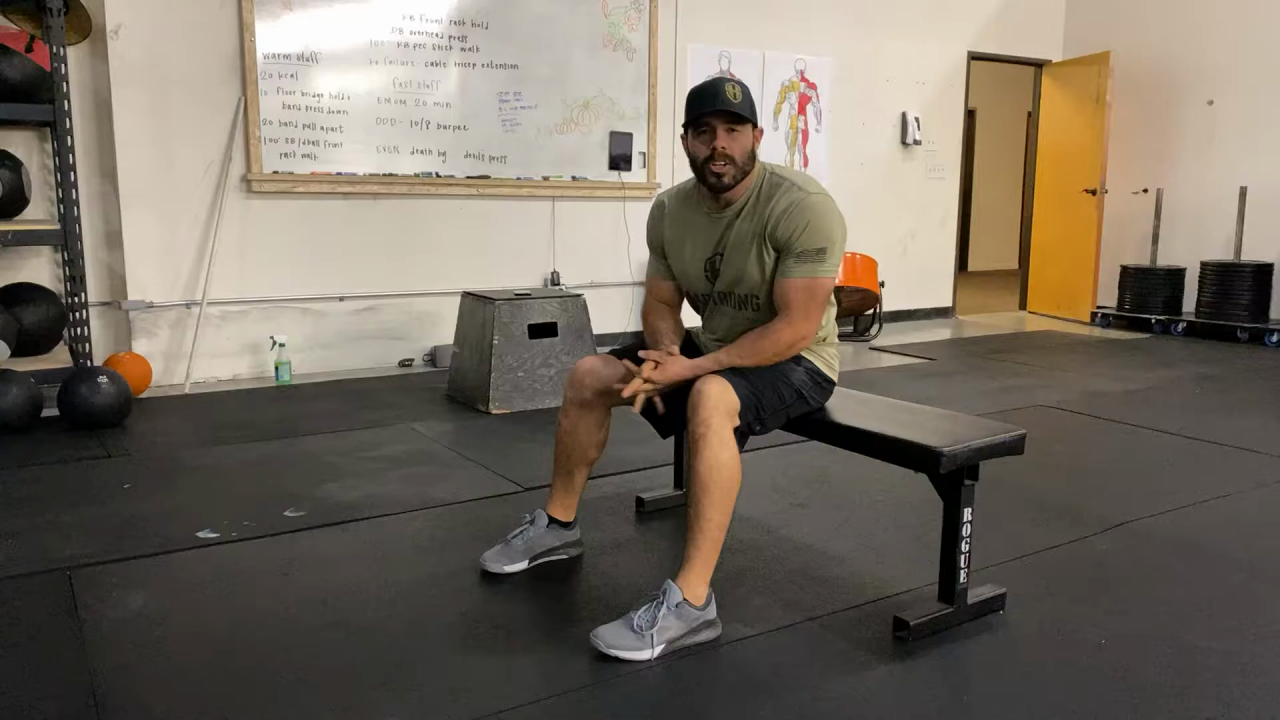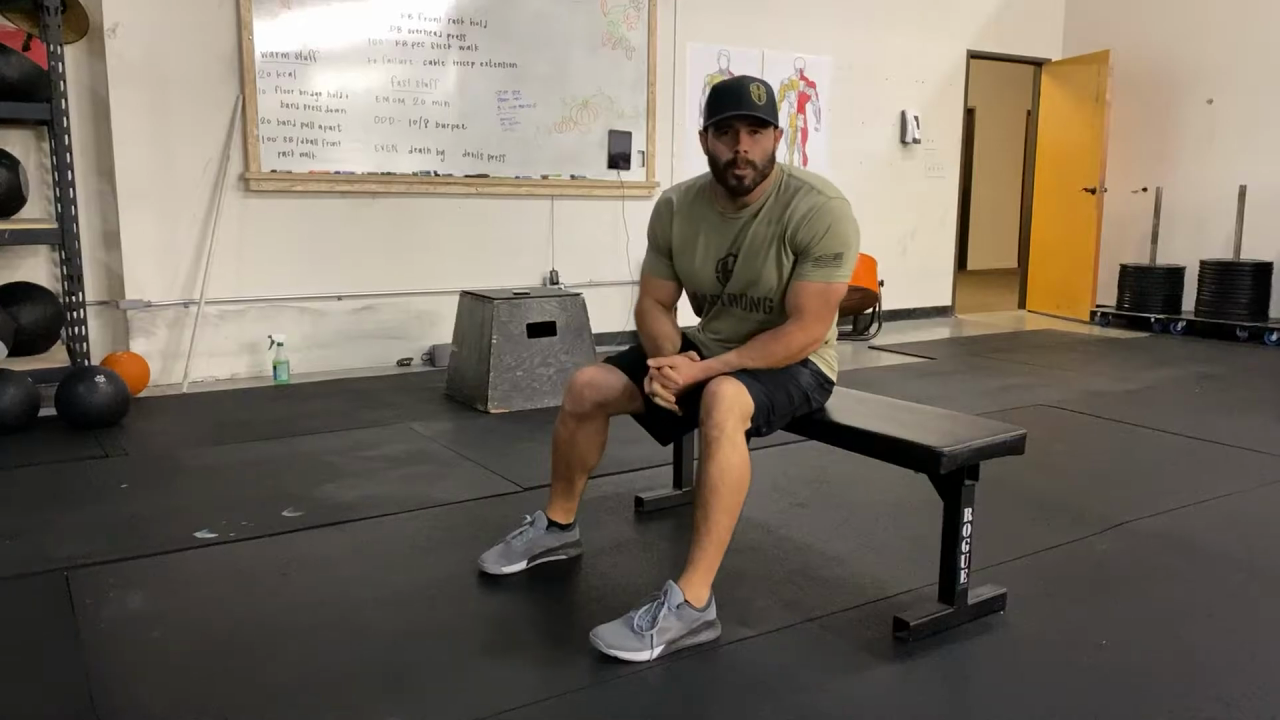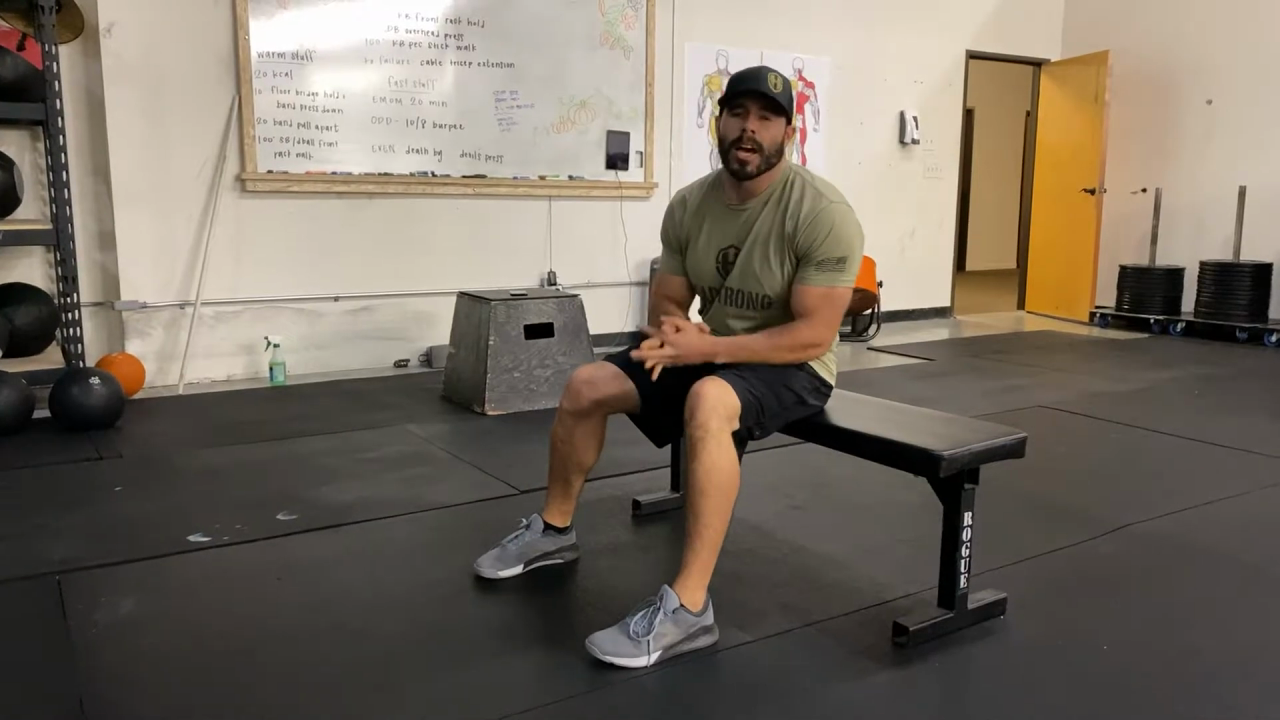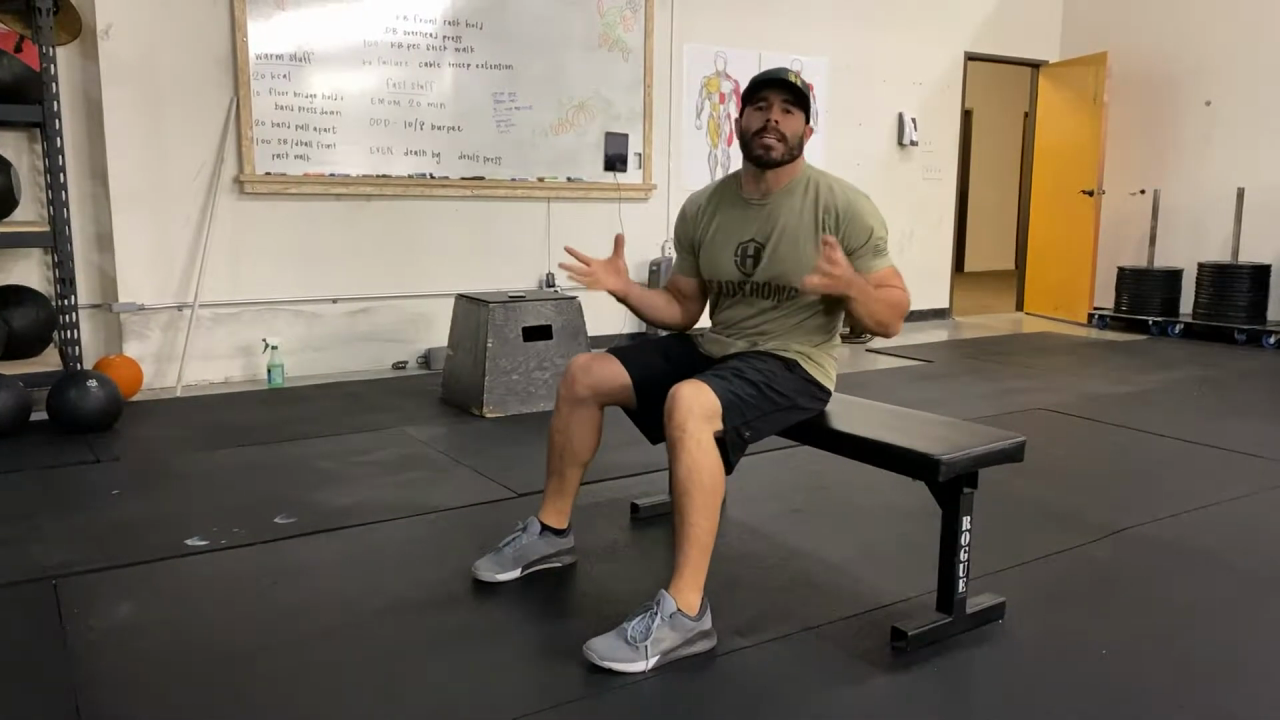
dt=0.5s
person 1, frame 1
left shoulder: (802, 207)
right shoulder: (671, 209)
left elbow: (796, 329)
right elbow: (661, 302)
left wrist: (692, 367)
right wrist: (663, 355)
left hip: (794, 361)
right hip: (713, 347)
left knee: (709, 399)
right knee: (588, 376)
left ankle: (690, 601)
right ankle: (559, 525)
person 1, frame 2
left shoulder: (820, 210)
right shoulder: (676, 206)
left elbow: (805, 331)
right elbow: (654, 302)
left wrist: (702, 370)
right wrist: (669, 359)
left hip: (793, 362)
right hip: (709, 347)
left knee: (722, 403)
right knee: (587, 387)
left ankle: (691, 603)
right ankle: (558, 526)
person 1, frame 3
left shoulder: (821, 212)
right shoulder: (689, 205)
left elbow: (814, 336)
right elbow: (668, 302)
left wrist: (708, 347)
right wrist: (670, 337)
left hip: (790, 365)
right hip: (710, 349)
left knee: (706, 402)
right knee: (586, 386)
left ankle: (687, 608)
right ankle: (554, 530)
person 1, frame 4
left shoulder: (843, 207)
right shoulder: (703, 207)
left elbow: (892, 314)
right elbow: (682, 309)
left wrist: (847, 287)
right wrist: (627, 289)
left hip: (790, 364)
right hip: (714, 348)
left knee: (687, 404)
right knee: (584, 375)
left ankle: (685, 611)
right ankle: (552, 531)
